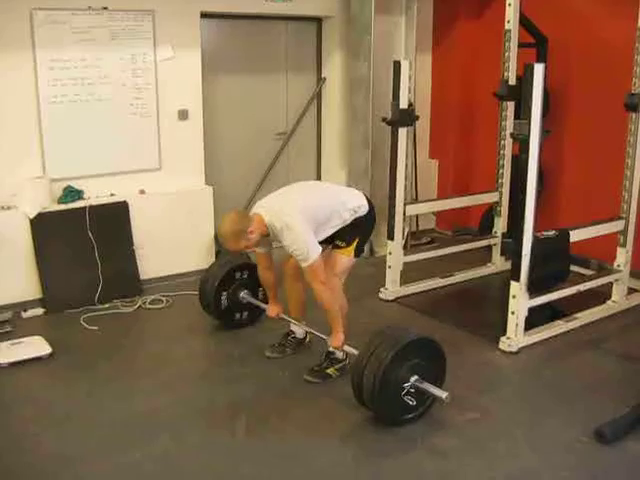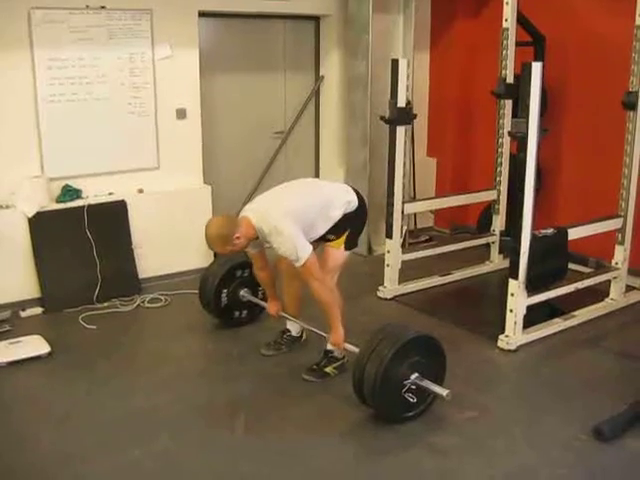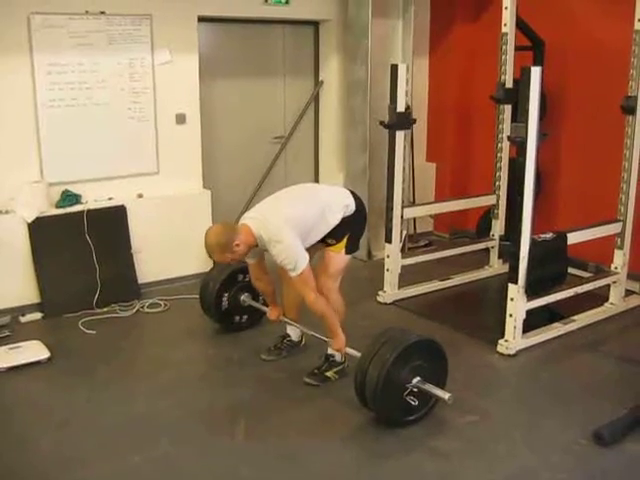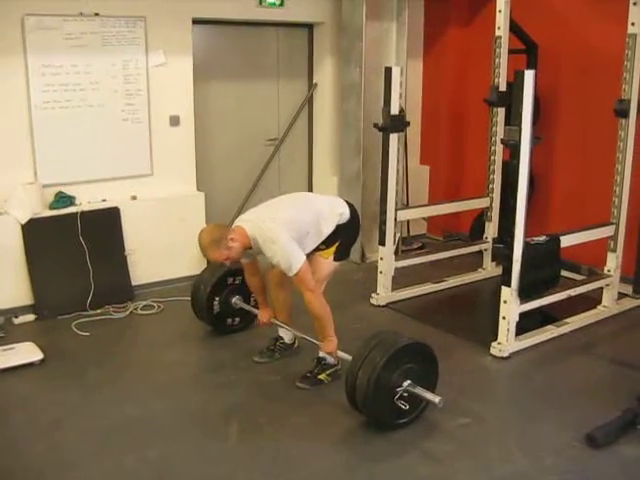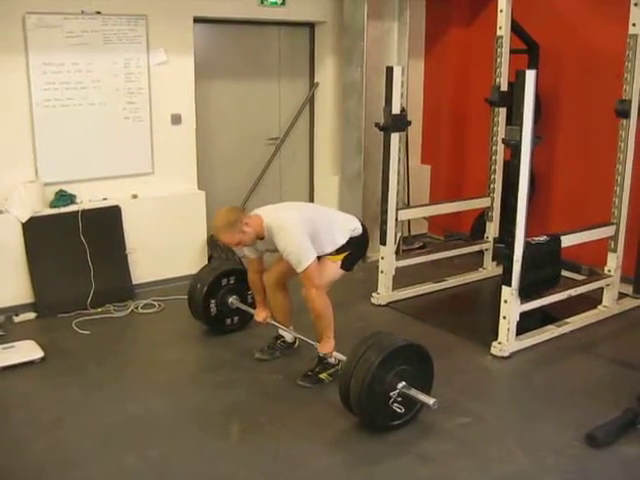
dt=0.4s
person 1, frame 1
left shoulder: (291, 229)
right shoulder: (254, 221)
left elbow: (320, 283)
right elbow: (266, 267)
left wrist: (337, 331)
right wrist: (273, 301)
left hip: (357, 214)
right hip: (330, 211)
left knee: (332, 281)
right knee: (290, 269)
left ankle: (338, 355)
right ankle: (297, 334)
person 1, frame 2
left shoulder: (280, 232)
right shoulder: (245, 223)
left elbow: (316, 281)
right elbow: (261, 267)
left wrist: (337, 328)
right wrist: (272, 299)
left hip: (348, 208)
right hip: (322, 205)
left knee: (325, 278)
right knee: (286, 265)
left ankle: (335, 353)
right ankle: (293, 332)
person 1, frame 3
left shoulder: (279, 241)
right shoulder: (244, 231)
left elbow: (310, 293)
right elbow: (259, 276)
left wrist: (337, 335)
right wrist: (273, 306)
left hip: (347, 211)
right hip: (320, 208)
left knee: (326, 283)
right knee: (288, 273)
left ankle: (336, 359)
right ankle: (293, 337)
person 1, frame 4
left shoulder: (273, 241)
right shoulder: (239, 233)
left elbow: (310, 291)
right elbow: (253, 275)
left wrist: (330, 338)
right wrist: (264, 306)
left hip: (341, 221)
right hip: (315, 220)
left knee: (311, 287)
right knee: (275, 277)
left ankle: (329, 361)
right ankle: (286, 339)
person 1, frame 5
left shoulder: (287, 234)
right shoulder: (249, 229)
left elbow: (314, 288)
right elbow: (255, 272)
left wrist: (328, 339)
right wrist: (261, 306)
left hip: (350, 237)
right hip: (321, 235)
left knee: (311, 291)
right knee: (271, 279)
left ankle: (329, 360)
right ankle: (287, 338)
